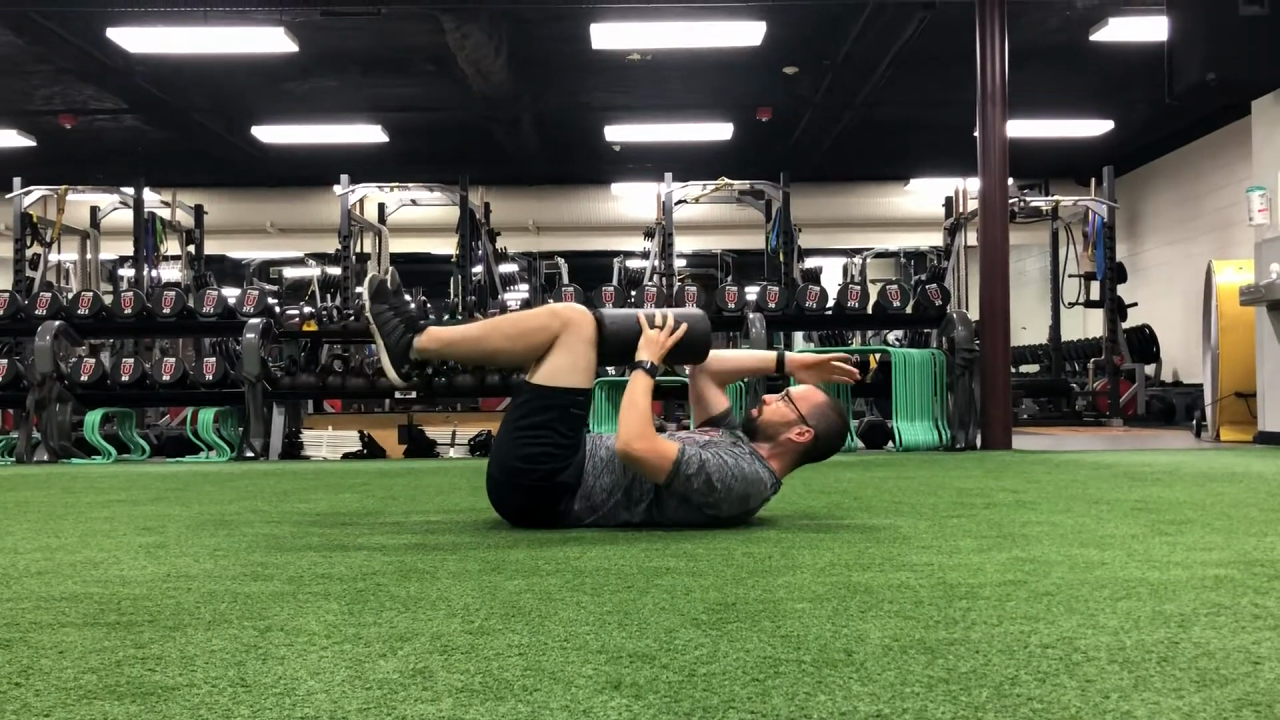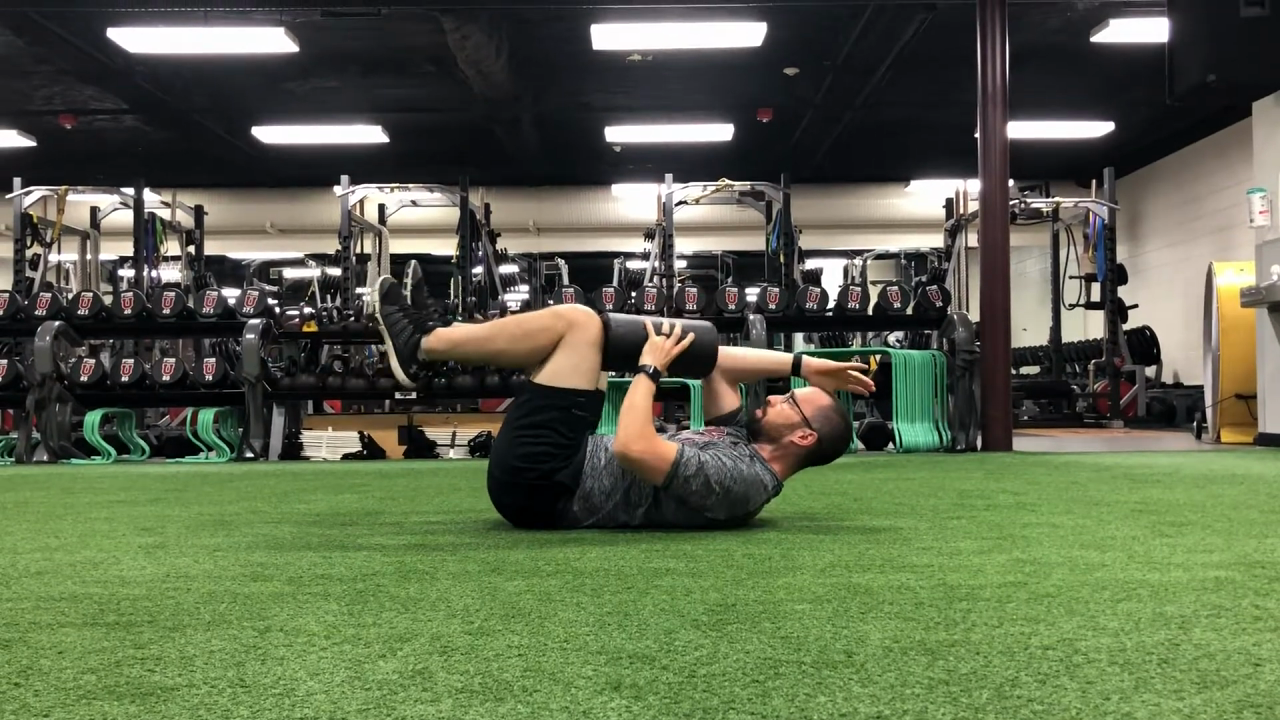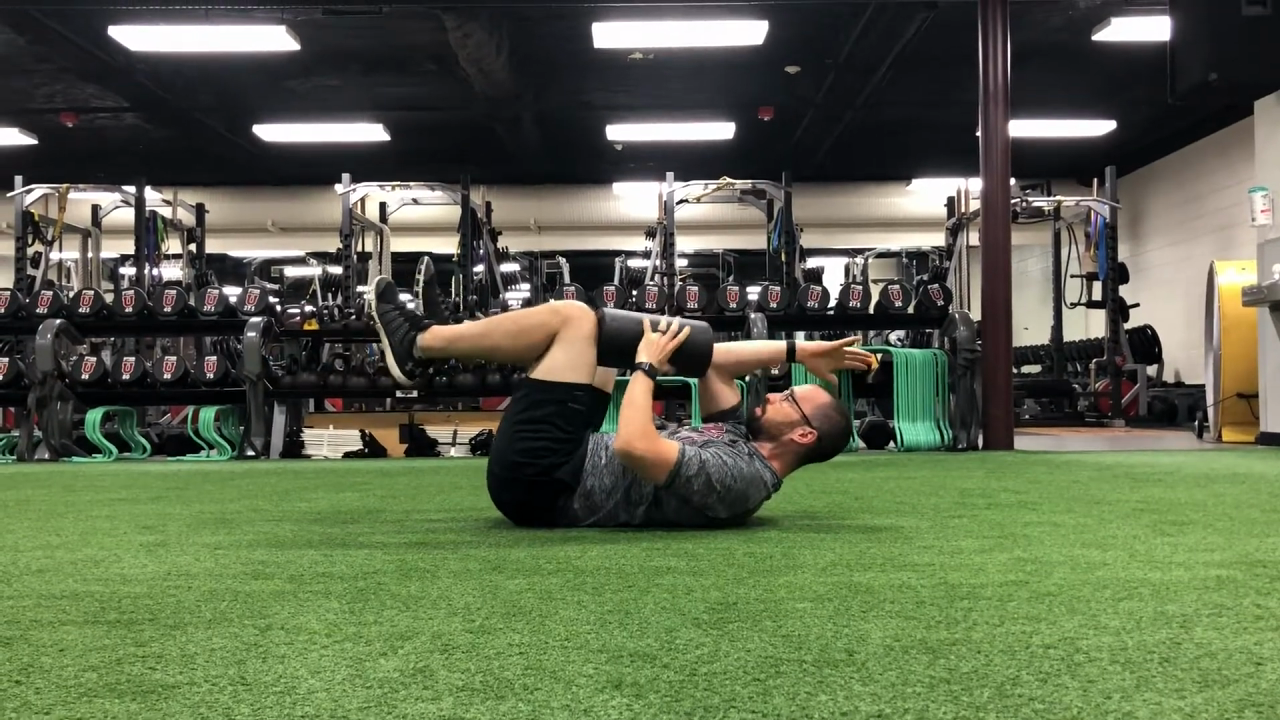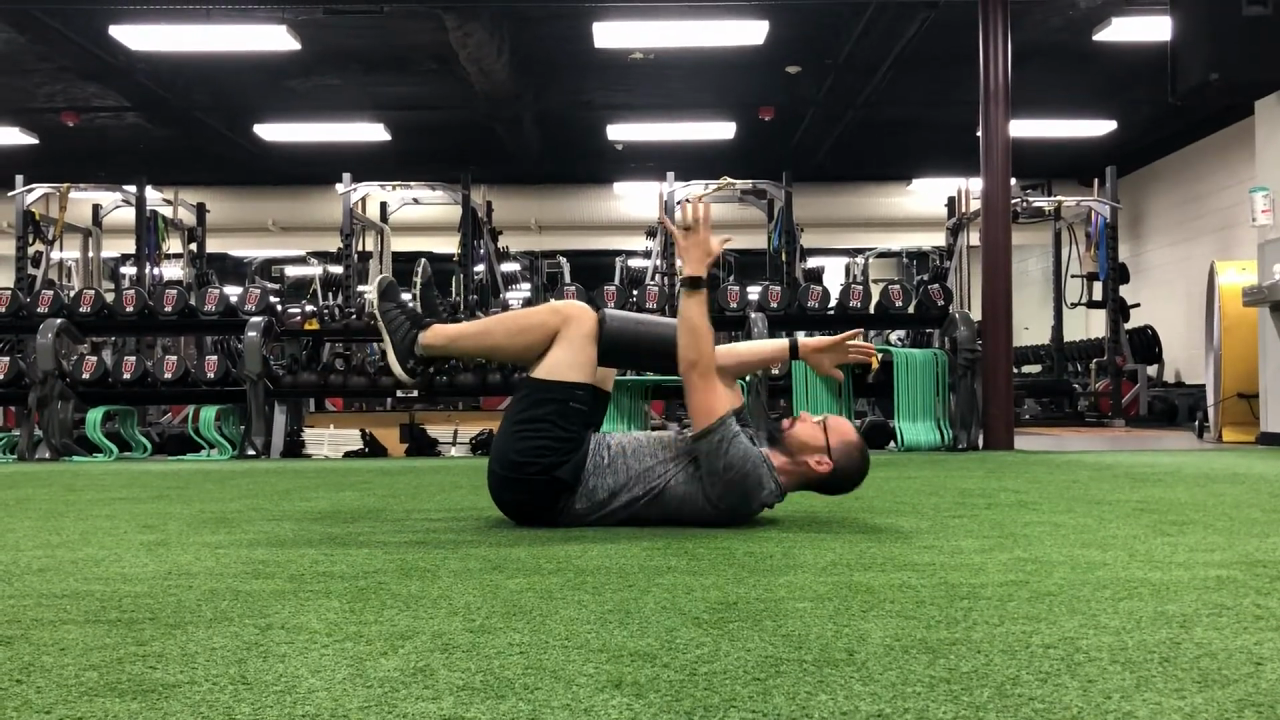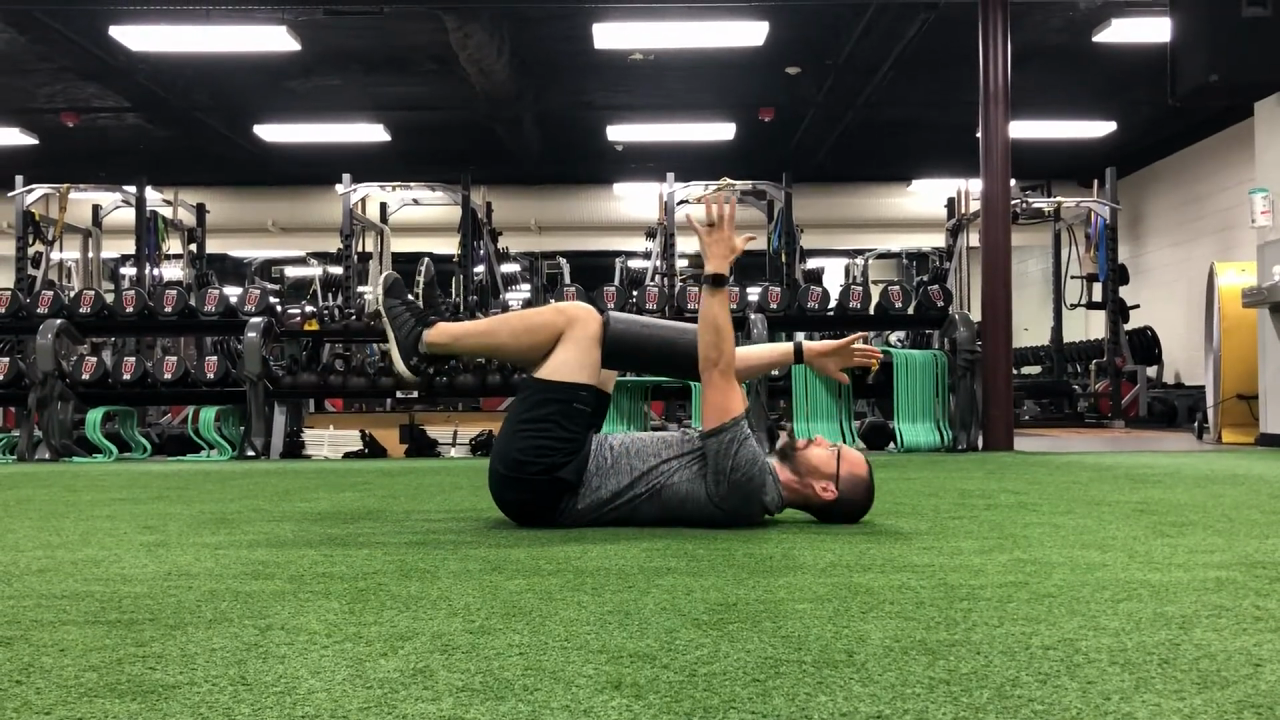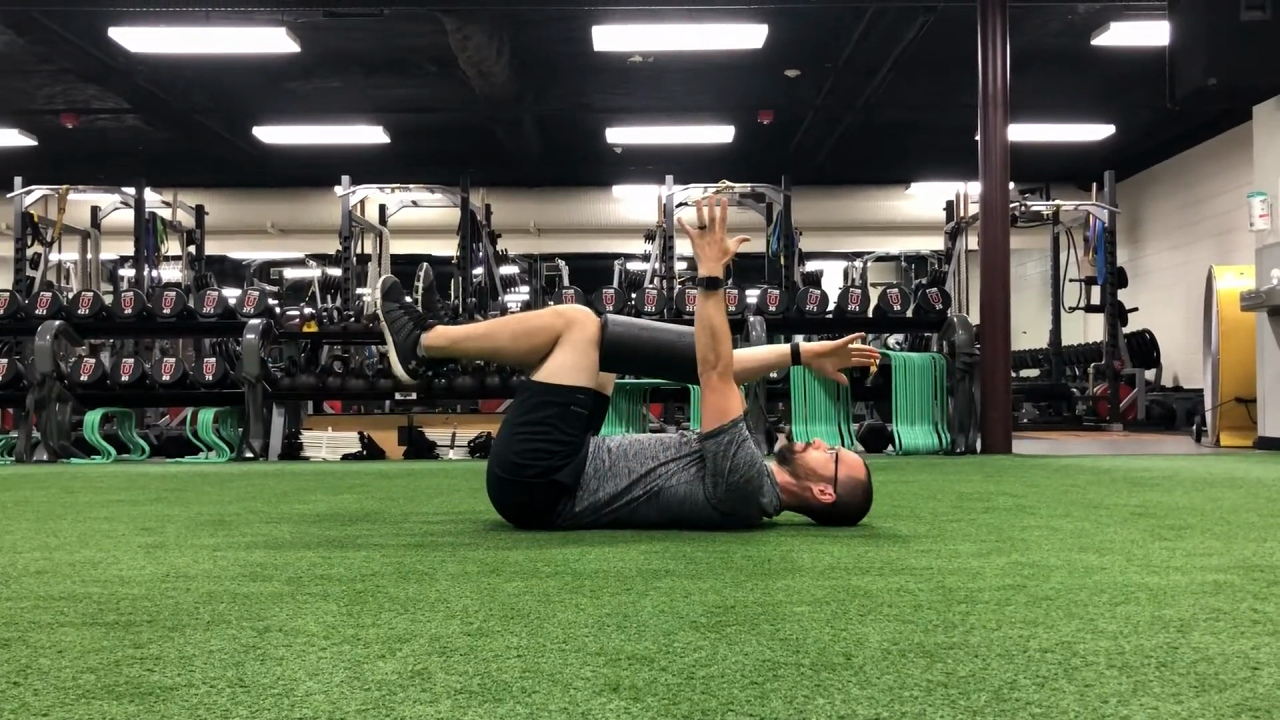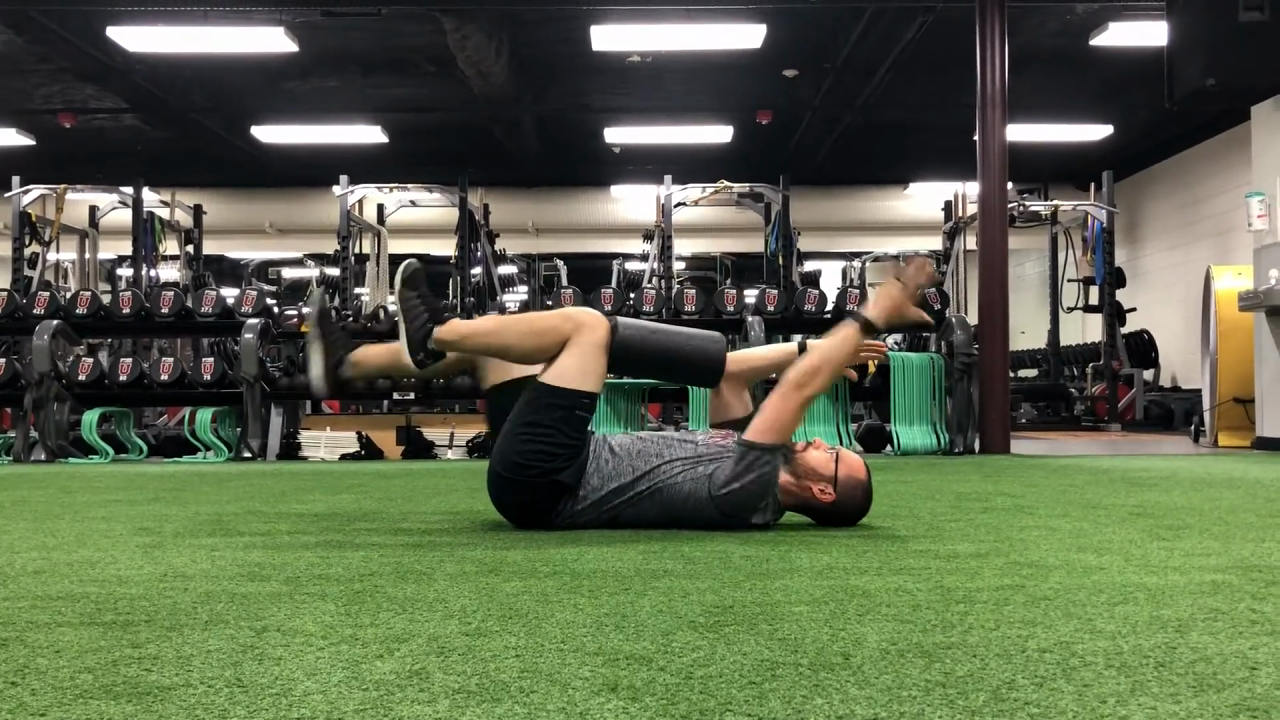
dt=0.4s
person 1, frame 1
left shoulder: (739, 478)
right shoulder: (736, 451)
left elbow: (633, 446)
right elbow: (704, 369)
left wrist: (646, 361)
right wrist: (786, 361)
left hip: (538, 484)
right hip: (545, 479)
left knee: (572, 320)
right knee: (561, 335)
left ankle: (414, 347)
right ankle: (421, 339)
person 1, frame 2
left shoulder: (737, 480)
right shoulder: (741, 449)
left elbow: (632, 447)
right elbow: (716, 363)
left wrist: (650, 366)
right wrist: (803, 365)
left hip: (538, 485)
right hip: (551, 479)
left knee: (578, 321)
right knee: (587, 339)
left ankle: (421, 346)
right ankle: (442, 334)
person 1, frame 3
left shoulder: (736, 478)
right shoulder: (740, 444)
left elbow: (633, 445)
right elbow: (711, 360)
left wrist: (648, 364)
right wrist: (798, 351)
left hip: (538, 480)
right hip: (555, 475)
left knee: (574, 317)
right knee: (598, 336)
left ankle: (419, 344)
right ankle: (442, 334)
person 1, frame 4
left shoulder: (744, 476)
right shoulder: (751, 459)
left elbow: (697, 372)
right elbow: (715, 367)
left wrist: (694, 273)
right wrist: (799, 347)
left hip: (538, 480)
right hip: (552, 478)
left knee: (575, 317)
right knee: (595, 338)
left ankle: (419, 341)
right ankle: (437, 334)
person 1, frame 5
left shoulder: (746, 481)
right shoulder: (755, 472)
left elbow: (716, 370)
right elbow: (723, 372)
left wrist: (716, 270)
right wrist: (805, 351)
left hip: (537, 478)
right hip: (554, 475)
left knee: (579, 318)
right knee: (598, 342)
left ankle: (423, 338)
right ankle: (440, 332)
person 1, frame 6
left shoulder: (744, 486)
right shoulder: (751, 477)
left elbow: (716, 373)
right elbow: (721, 370)
left wrist: (710, 273)
right wrist: (804, 352)
left hip: (535, 482)
right hip: (549, 481)
left knee: (578, 320)
right knee: (597, 344)
left ankle: (422, 342)
right ankle: (435, 339)
person 1, frame 7
left shoulder: (754, 495)
right shoulder: (744, 463)
left elbow: (792, 391)
right elbow: (727, 372)
left wrist: (869, 318)
right wrist: (808, 347)
left hip: (536, 483)
right hip: (544, 479)
left knee: (588, 322)
right knee: (481, 350)
left ankle: (435, 333)
right ankle: (345, 361)
